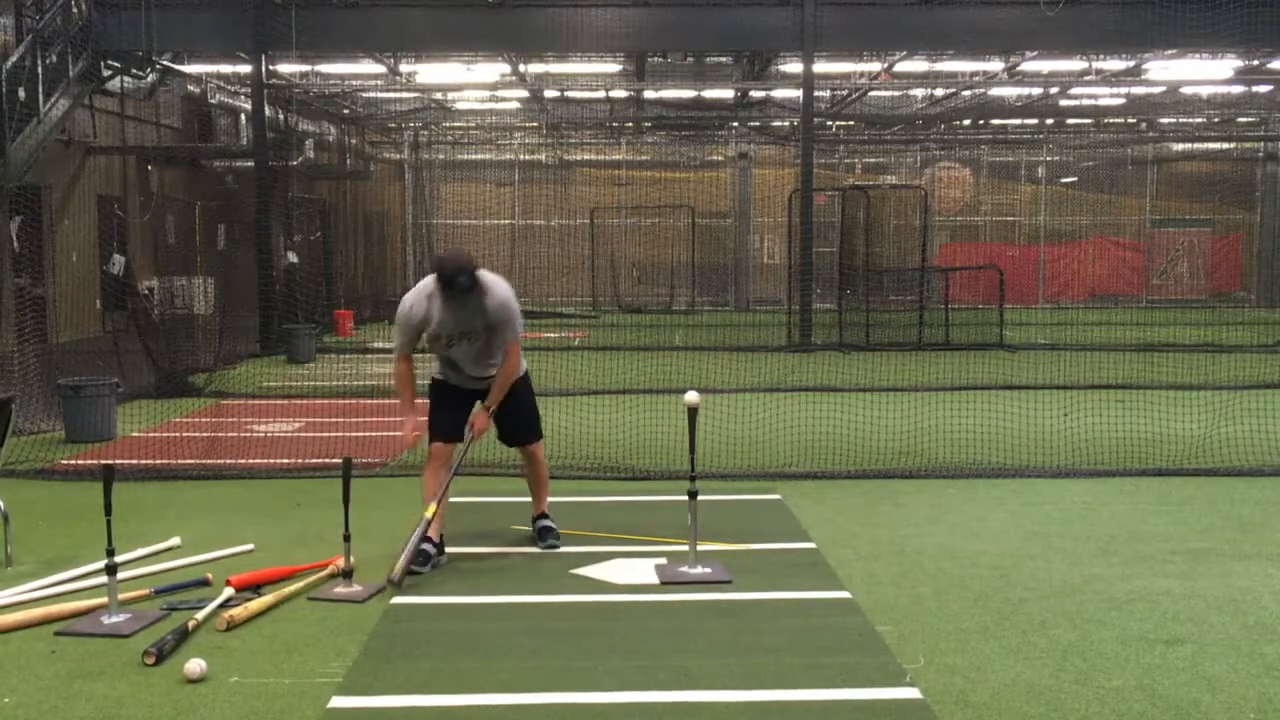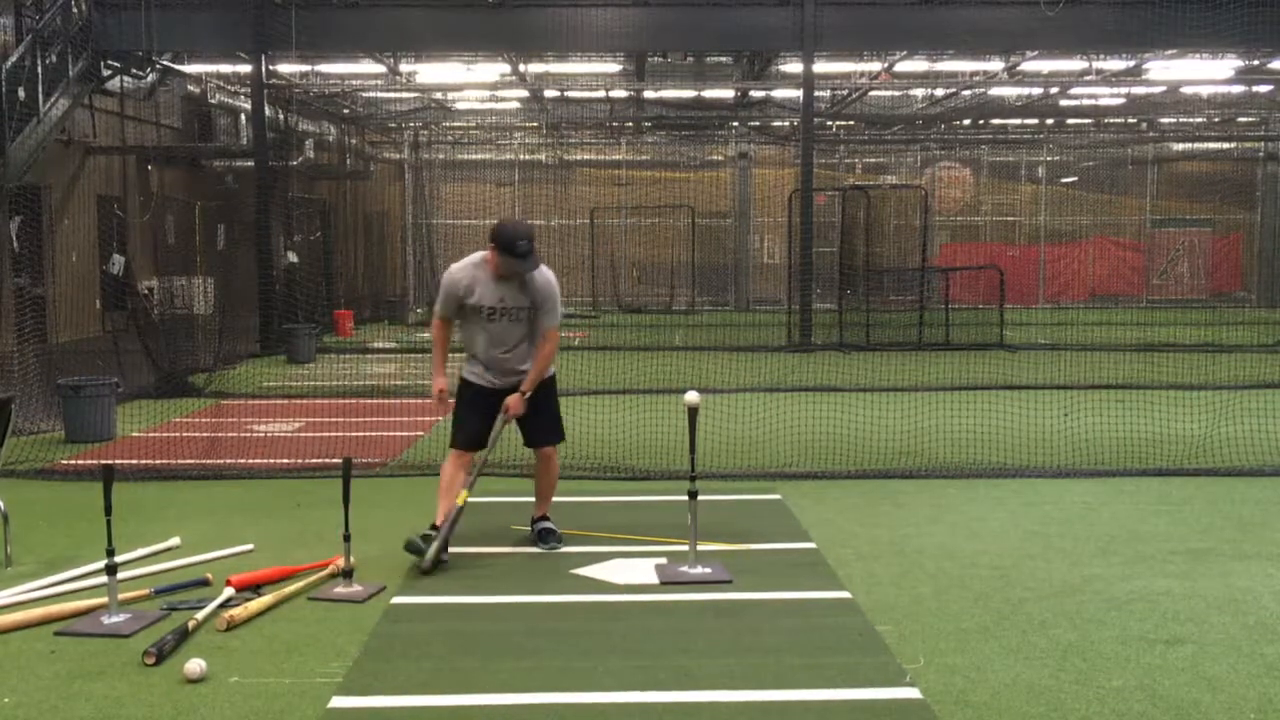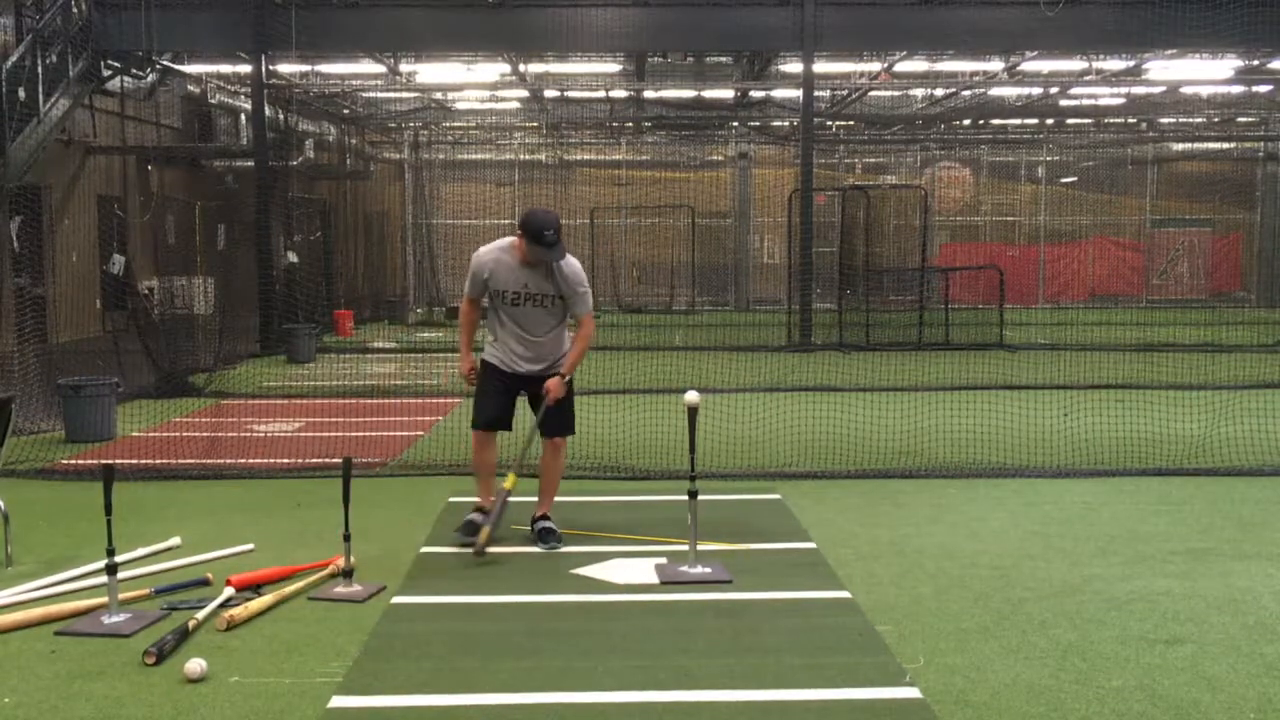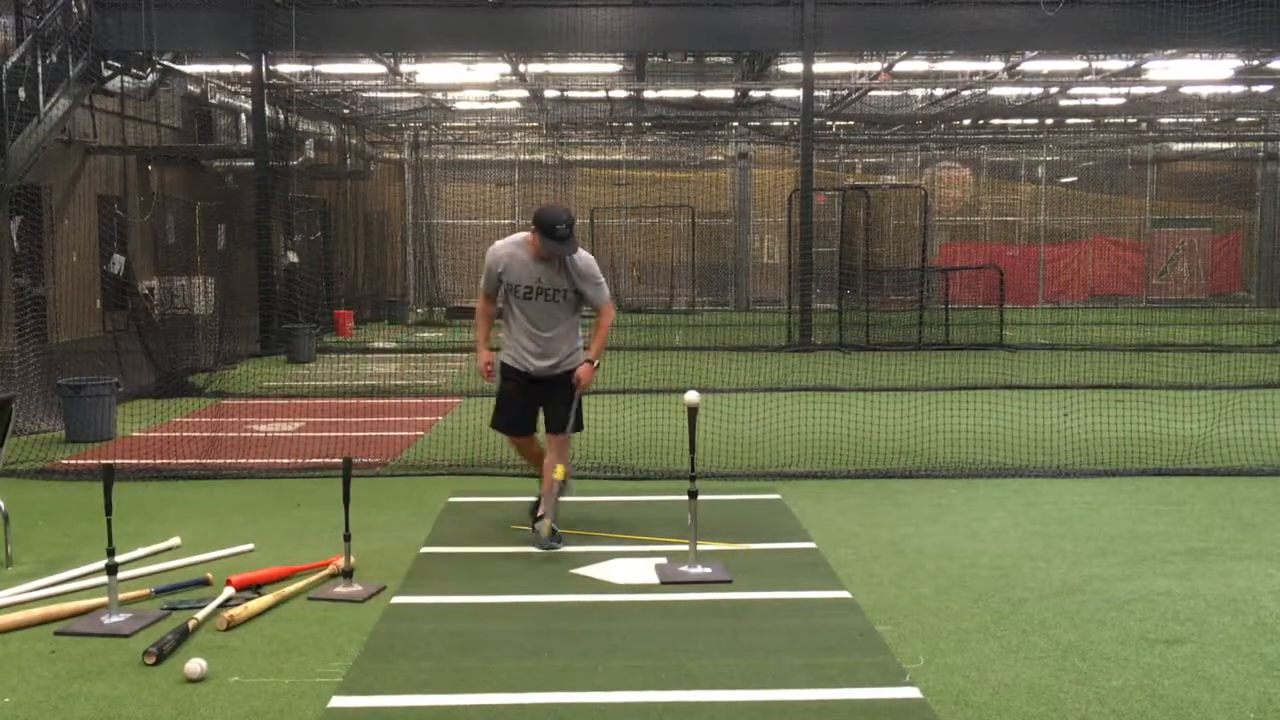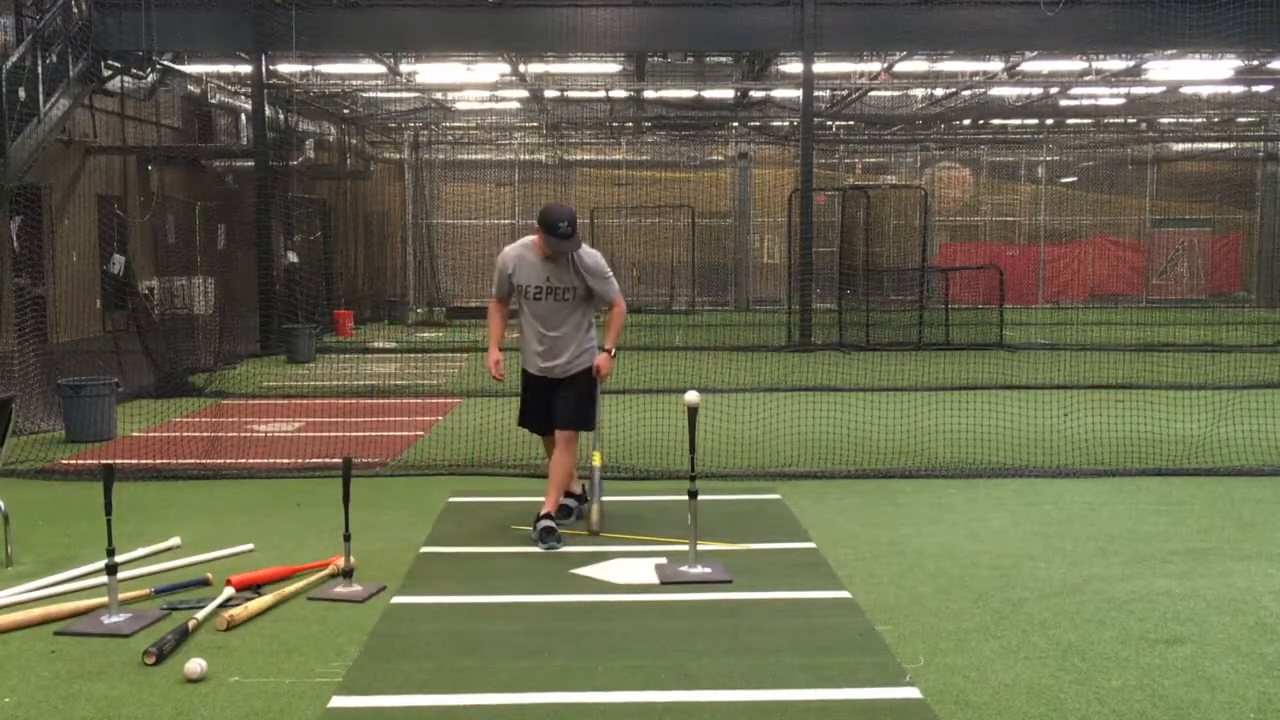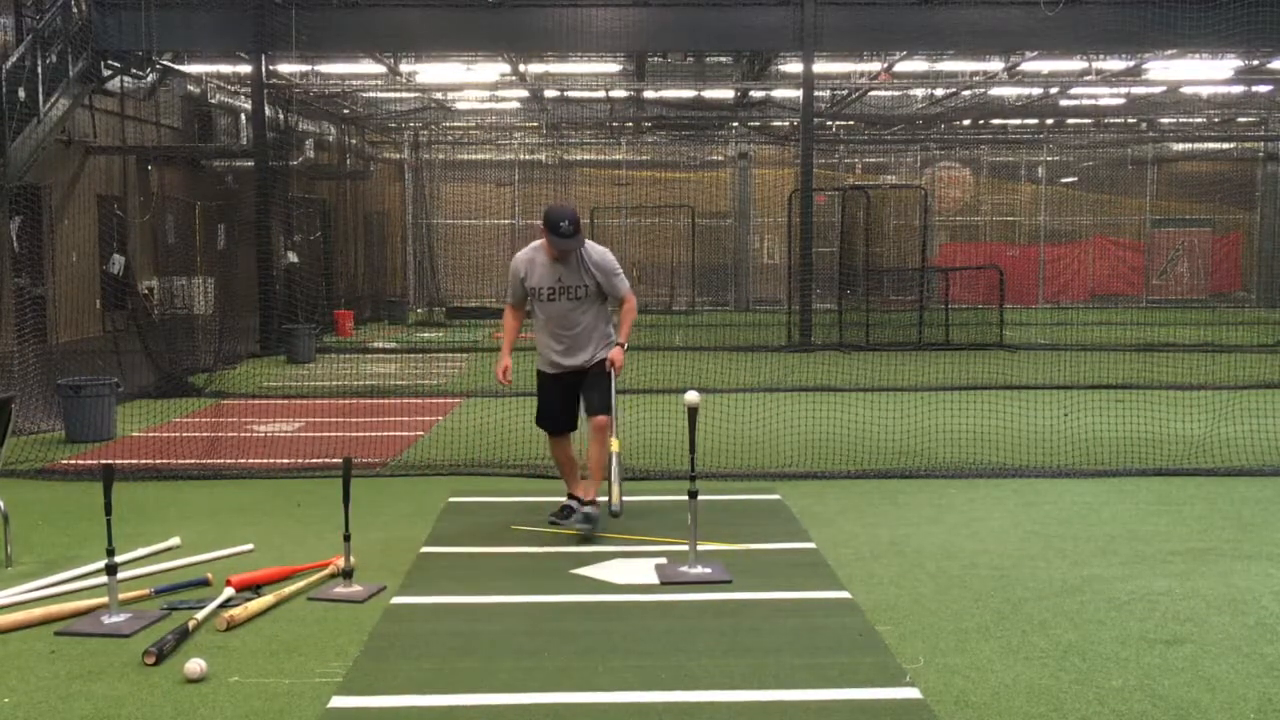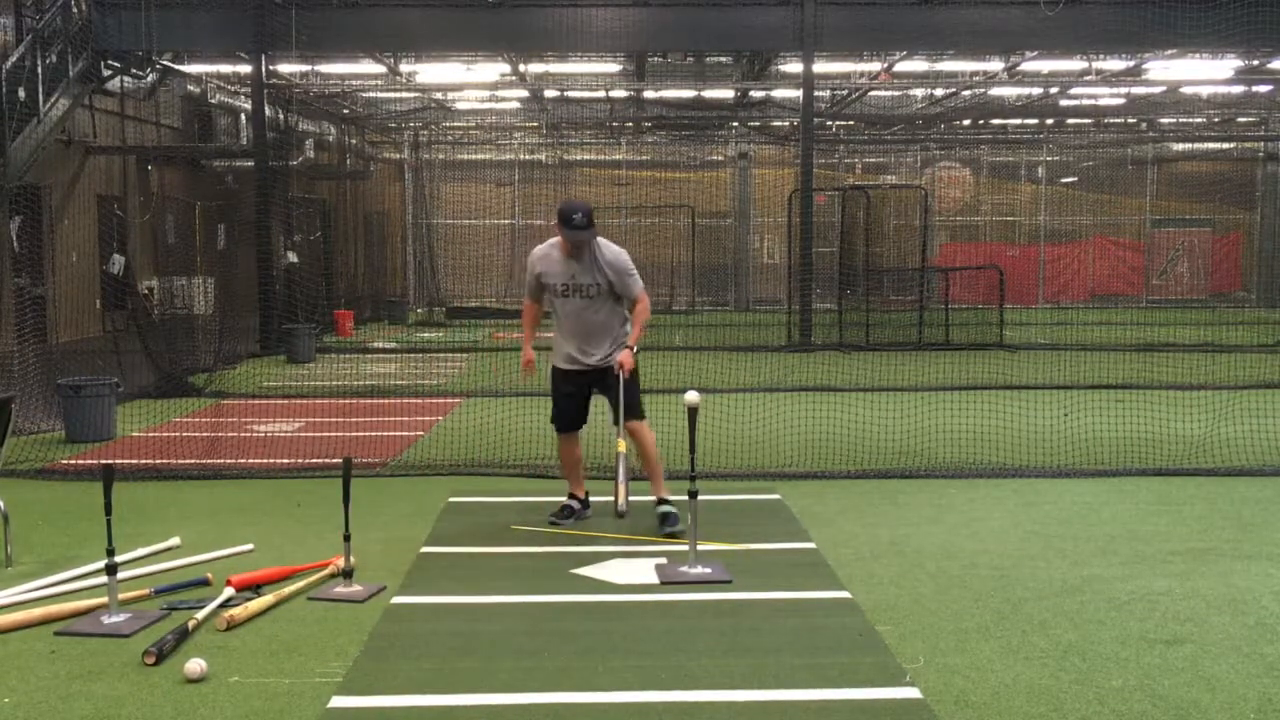
dt=0.2s
person 1, frame 1
left shoulder: (499, 297)
right shoulder: (415, 305)
left elbow: (511, 356)
right elbow: (404, 358)
left wrist: (488, 407)
right wrist: (409, 413)
left hip: (503, 378)
right hip: (452, 378)
left knee: (531, 448)
right knee: (439, 452)
left ankle: (541, 516)
right ankle: (432, 540)
person 1, frame 2
left shoulder: (543, 281)
right shoulder: (459, 276)
left elbow: (549, 341)
right elbow: (442, 323)
left wrist: (524, 392)
right wrist: (439, 374)
left hip: (533, 378)
right hip: (479, 377)
left knee: (546, 450)
right knee: (460, 451)
left ankle: (541, 519)
right ankle: (437, 530)
person 1, frame 3
left shoulder: (569, 270)
right shoulder: (486, 259)
left elbow: (585, 325)
right elbow: (470, 304)
left wrist: (564, 375)
right wrist: (466, 353)
left hip: (552, 367)
right hip: (500, 361)
left knee: (555, 440)
right knee: (483, 433)
left ankle: (542, 516)
right ankle: (483, 508)
person 1, frame 4
left shoulder: (582, 263)
right shoulder: (500, 254)
left elbow: (606, 312)
right elbow: (487, 299)
left wrist: (591, 360)
right wrist: (483, 348)
left hip: (566, 364)
right hip: (516, 362)
left knee: (558, 438)
right knee: (516, 434)
left ankle: (543, 516)
right ankle: (549, 486)
person 1, frame 5
left shoulder: (590, 261)
right shoulder: (511, 258)
left elbow: (617, 305)
right elbow: (499, 302)
left wrist: (607, 350)
right wrist: (494, 348)
left hip: (578, 364)
right hip: (535, 364)
left knee: (567, 437)
right knee: (547, 435)
left ankle: (546, 517)
right ankle: (574, 493)
person 1, frame 6
left shoulder: (599, 258)
right shoulder: (523, 262)
left elbow: (628, 301)
right elbow: (514, 309)
left wrist: (620, 344)
right wrist: (505, 354)
left hip: (597, 357)
right hip: (552, 363)
left knee: (600, 423)
right knee: (557, 434)
left ankle: (589, 501)
right ankle: (575, 496)
person 1, frame 7
left shoulder: (614, 257)
right shoulder: (540, 258)
left elbow: (641, 303)
right elbow: (533, 300)
left wrist: (629, 348)
right wrist: (528, 344)
left hip: (614, 356)
right hip: (567, 360)
left knee: (635, 424)
right knee: (565, 431)
left ankle: (663, 500)
right ankle: (578, 498)
